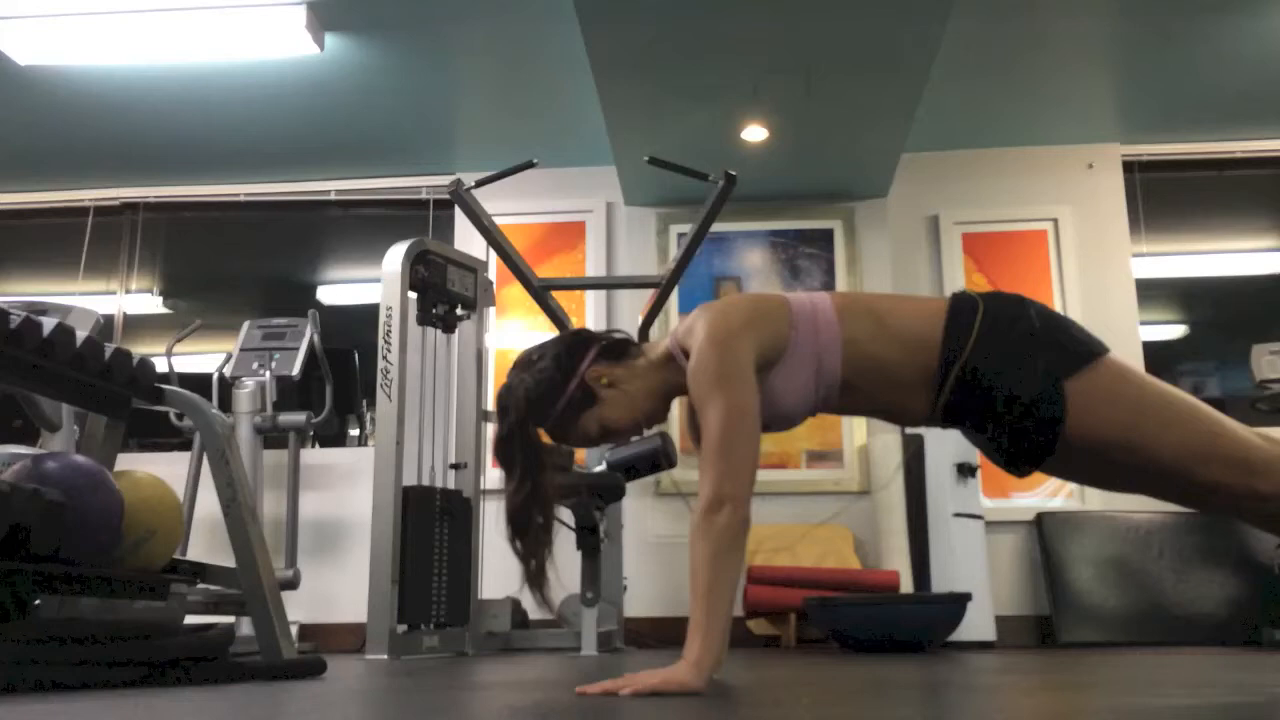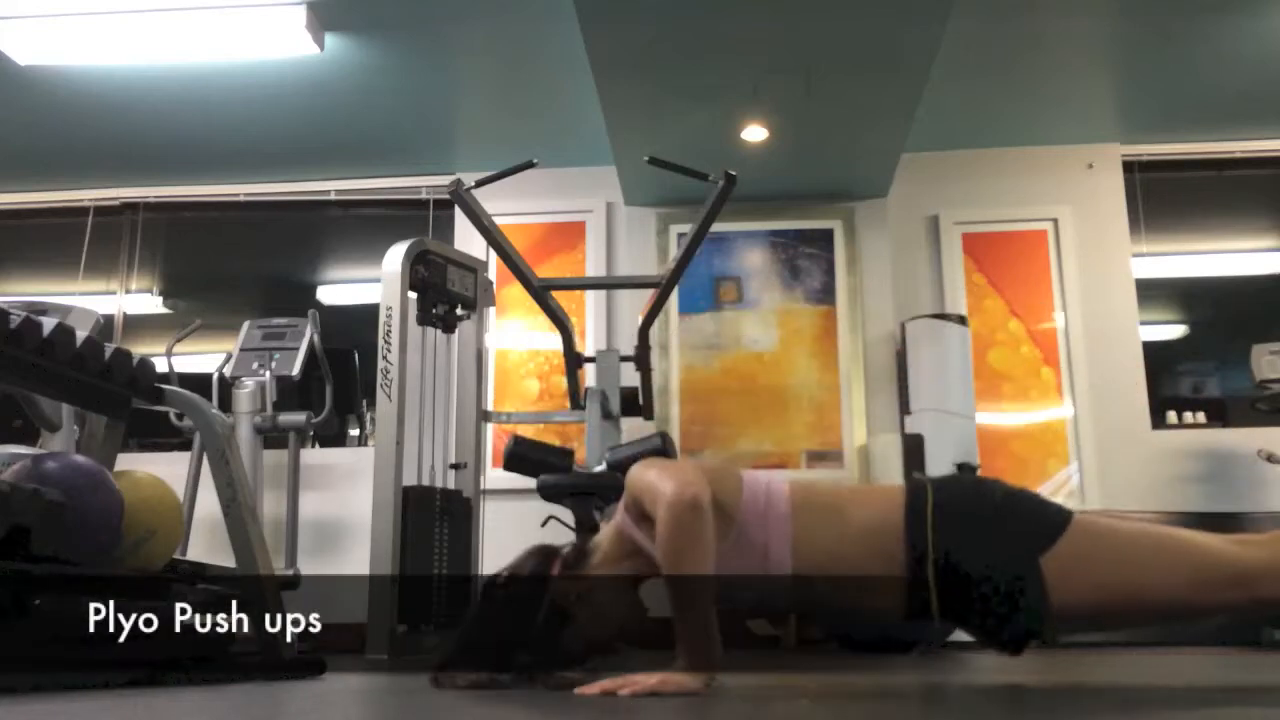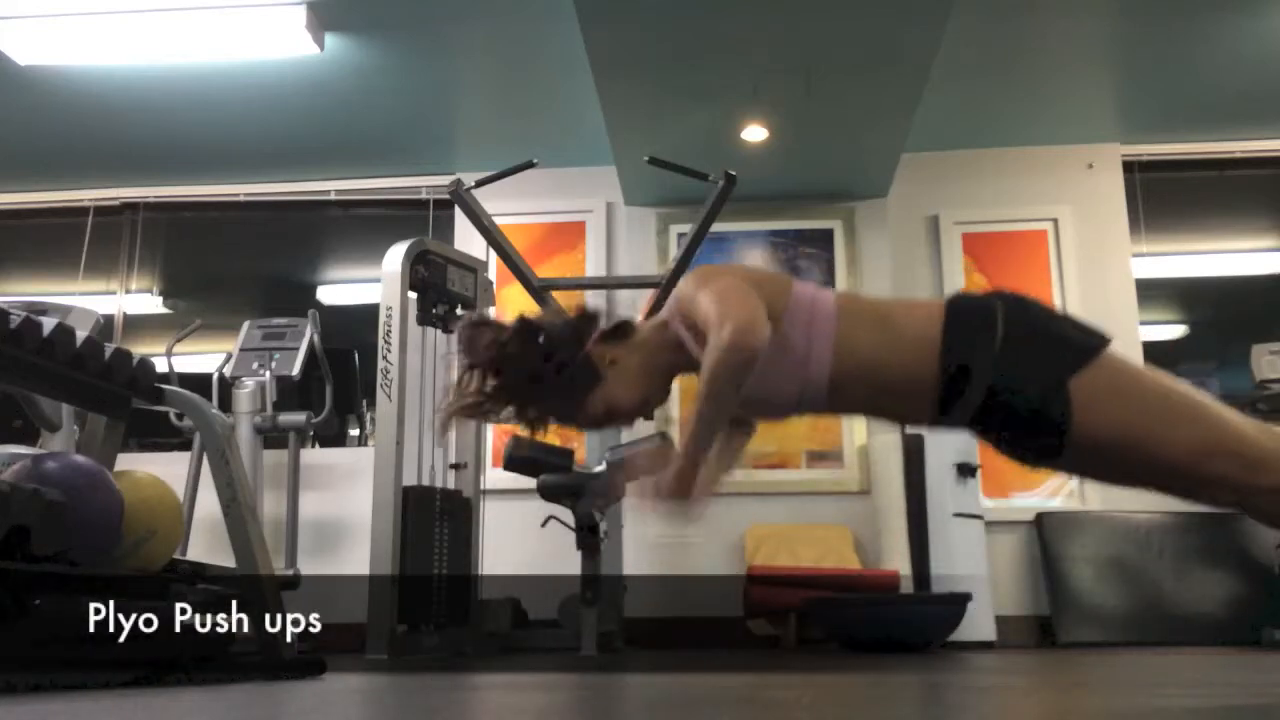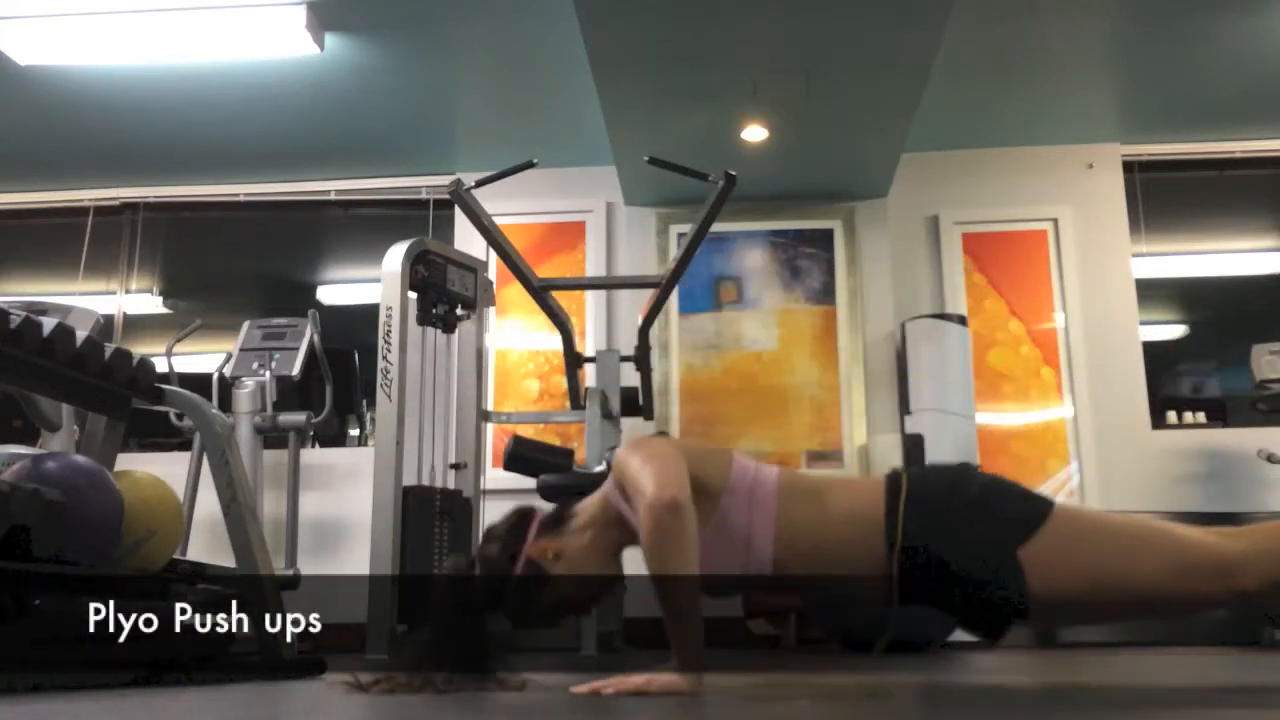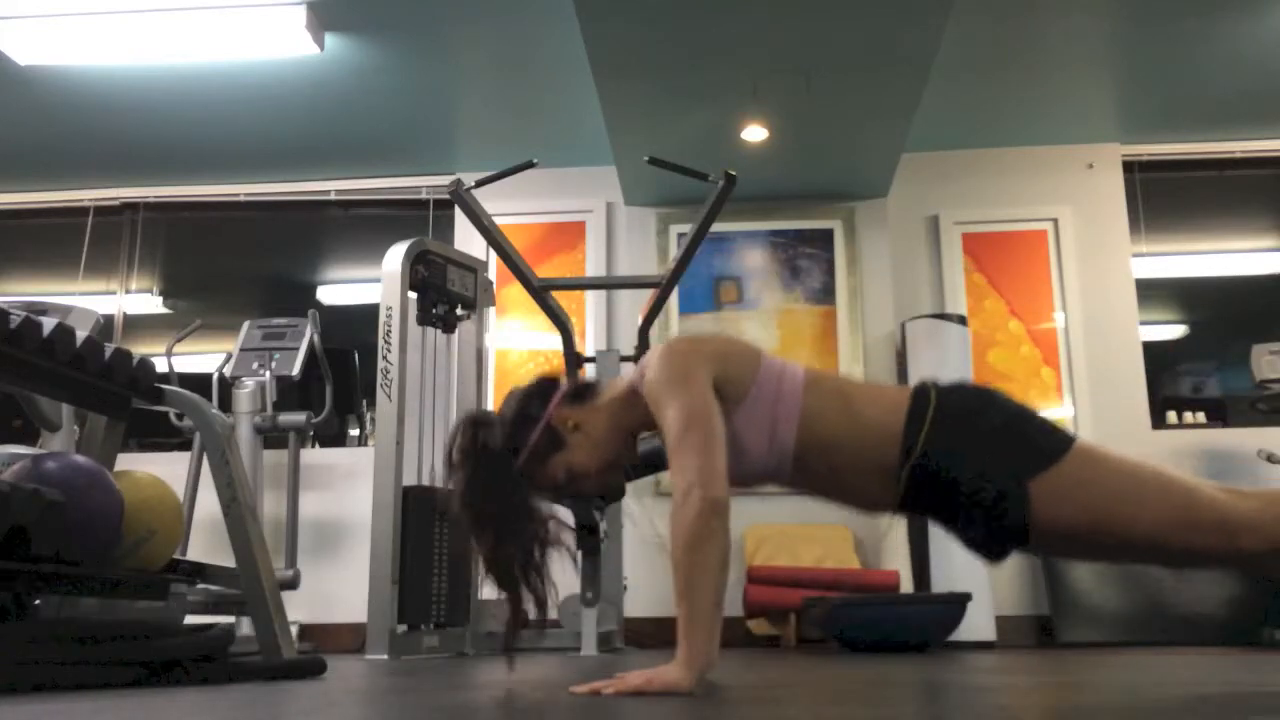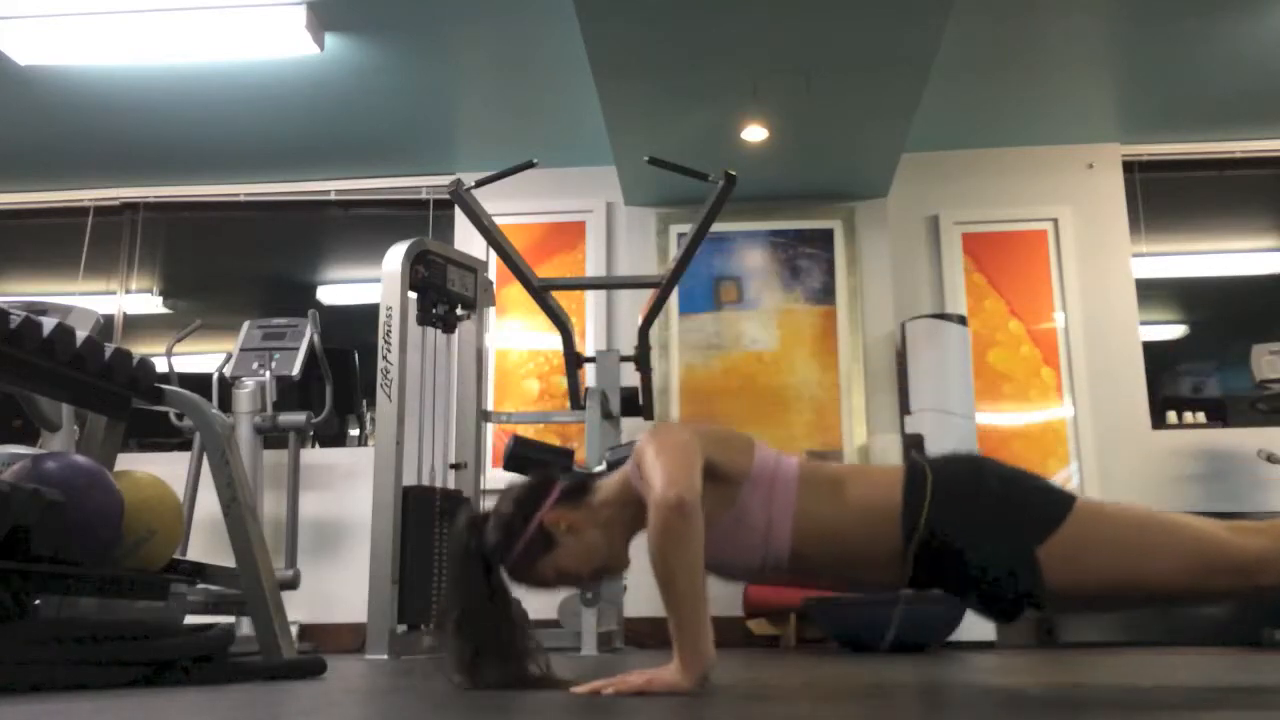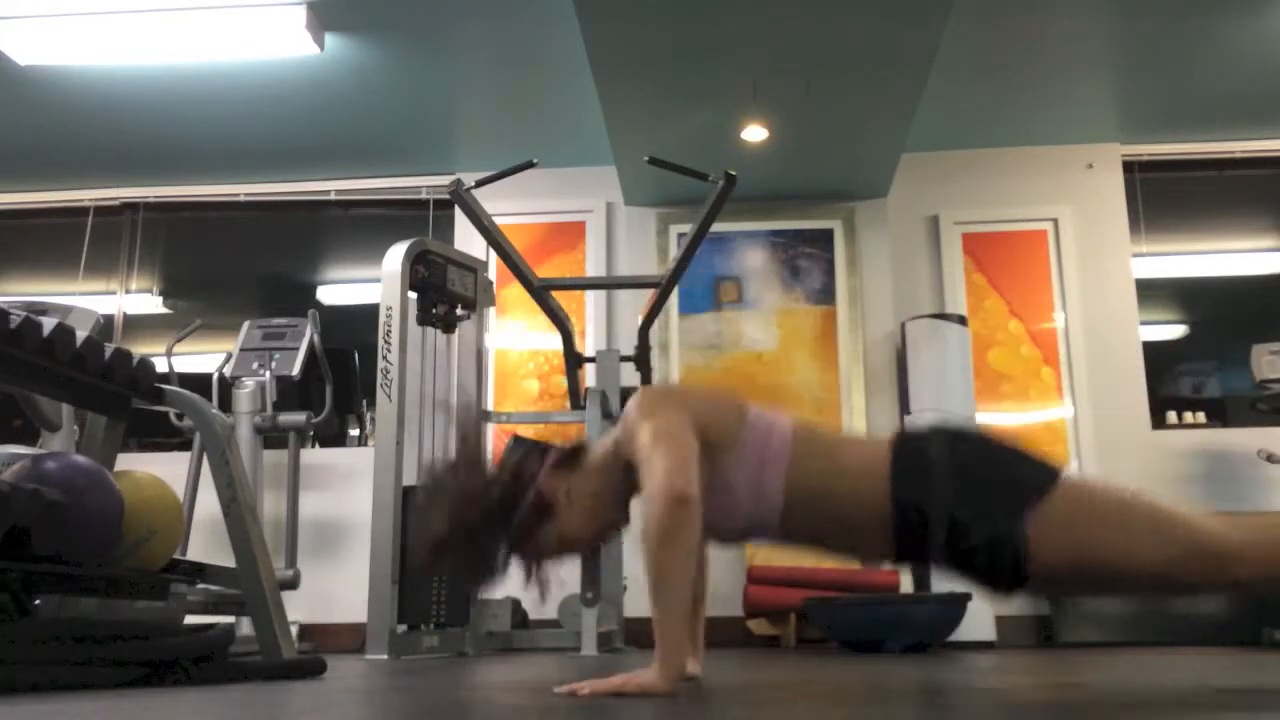
dt=0.7s
person 1, frame 1
left shoulder: (716, 342)
right shoulder: (691, 373)
left elbow: (726, 504)
right elbow: (715, 504)
left wrist: (697, 663)
right wrist: (697, 655)
left hip: (1004, 358)
right hip: (977, 388)
person 1, frame 2
left shoulder: (645, 488)
right shoulder: (651, 542)
left elbow: (687, 506)
left wrist: (695, 665)
left hip: (961, 546)
right hip: (944, 550)
person 1, frame 3
left shoulder: (700, 300)
right shoulder: (688, 343)
left elbow: (744, 346)
left wrist: (682, 476)
left hip: (1003, 349)
right hip: (990, 381)
person 1, frame 4
left shoulder: (638, 462)
right shoulder: (638, 504)
left elbow: (672, 508)
left wrist: (686, 666)
left hip: (944, 541)
right hip: (925, 547)
person 1, frame 5
left shoulder: (670, 371)
right shoulder: (654, 407)
left elbow: (701, 501)
right elbow: (700, 509)
left wrist: (690, 663)
right wrist: (697, 653)
left hip: (961, 453)
right hip: (937, 470)
person 1, frame 6
left shoulder: (656, 450)
right shoulder: (645, 495)
left elbow: (676, 505)
left wrist: (689, 664)
right wrist: (691, 653)
left hip: (961, 522)
right hip: (941, 527)
person 1, frame 7
left shoulder: (648, 419)
right shoulder: (626, 470)
left elbow: (675, 497)
right elbow: (689, 526)
left wrist: (667, 666)
right wrist: (685, 652)
left hip: (959, 495)
right hip: (930, 503)
